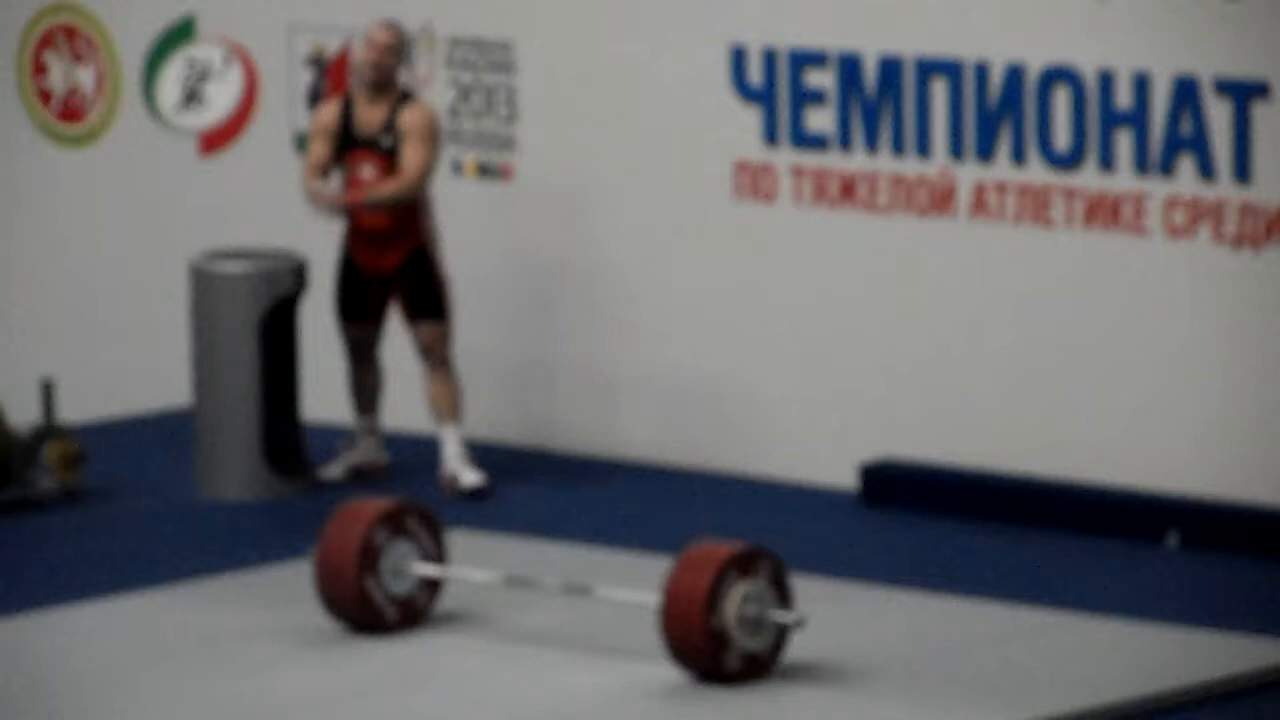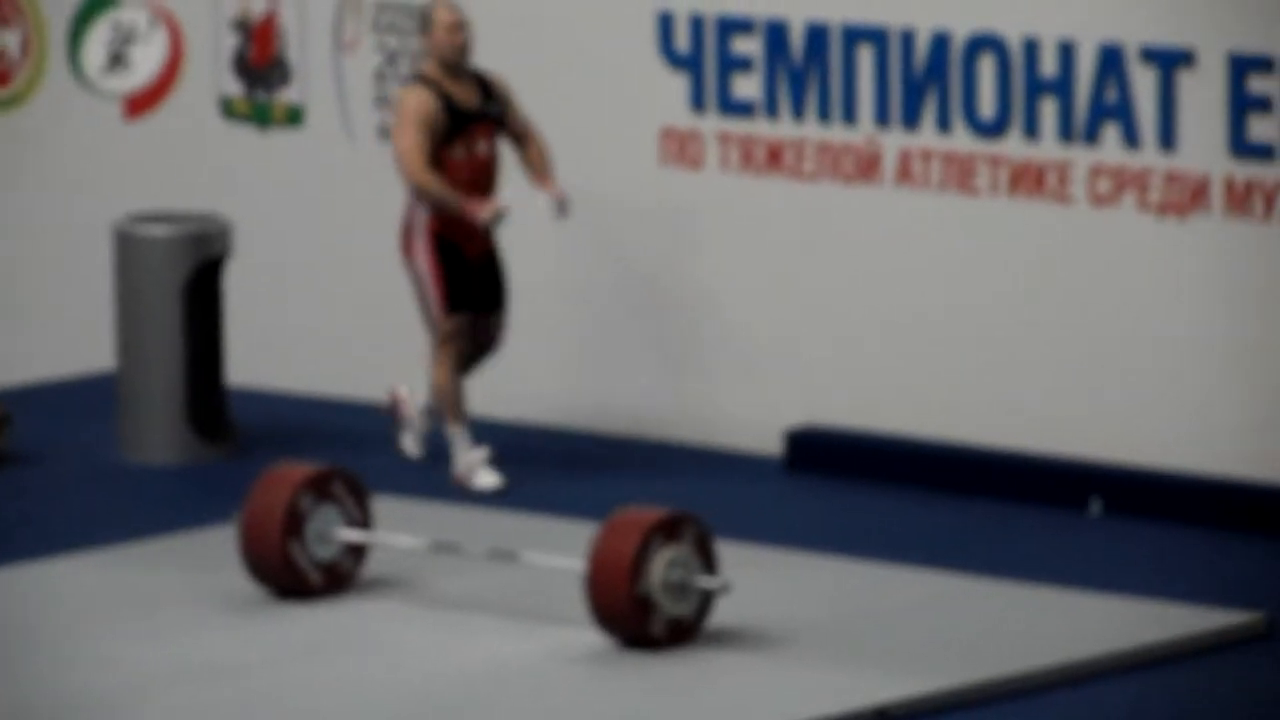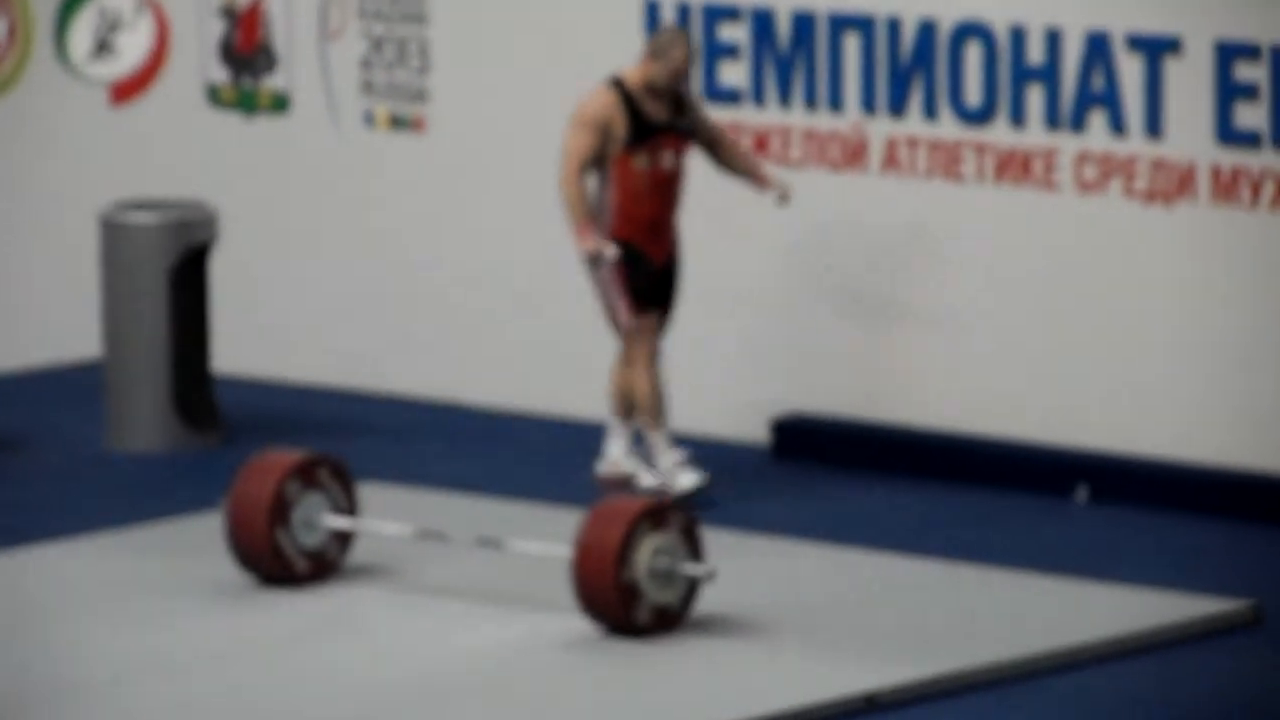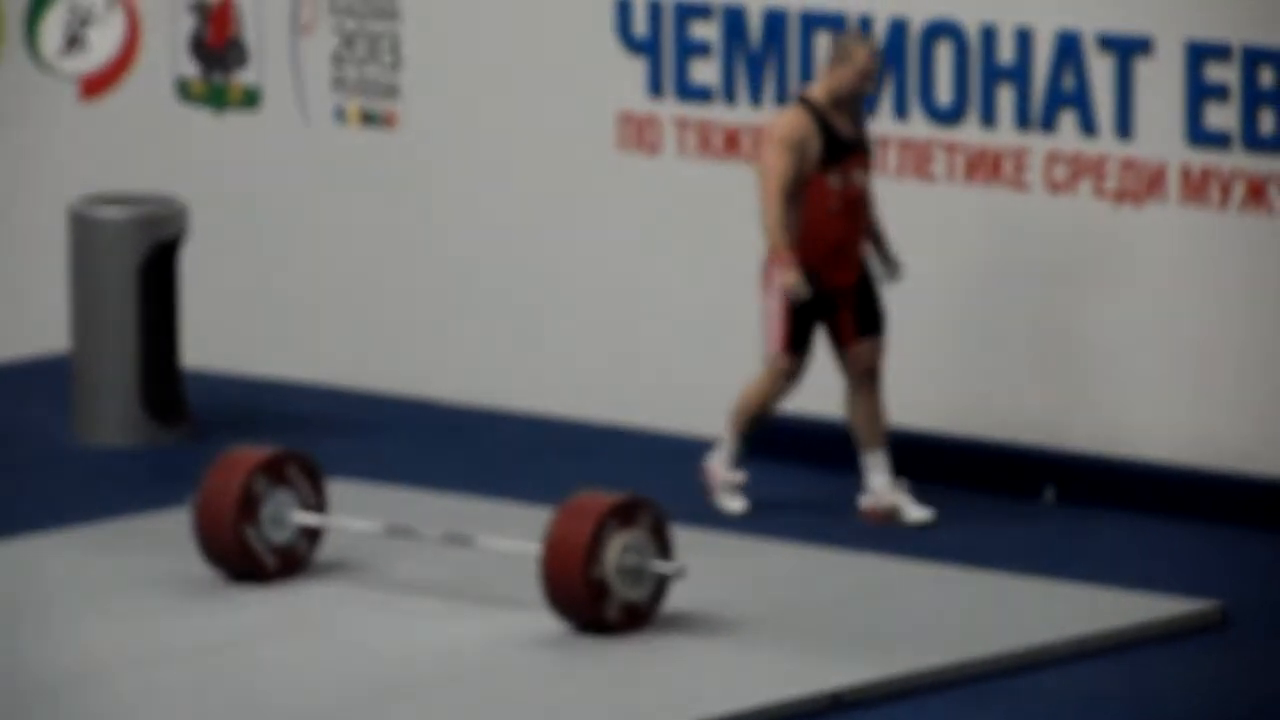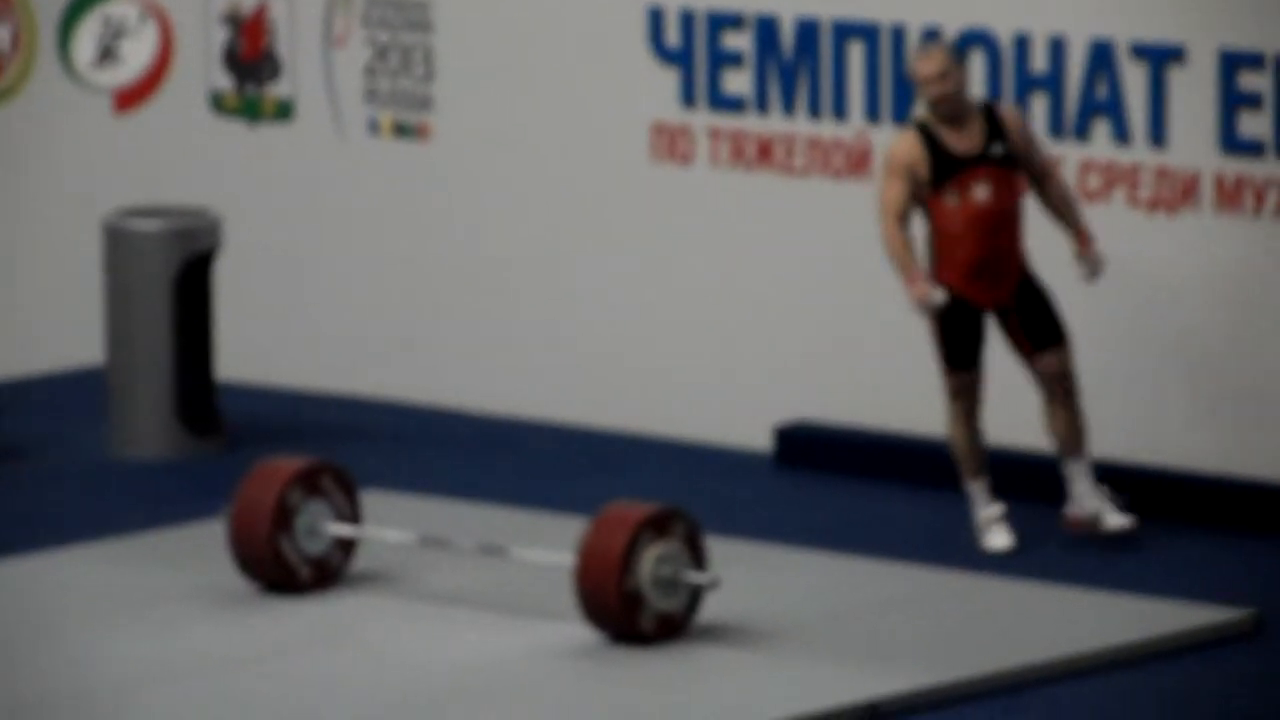
dt=1s
person 1, frame 1
left shoulder: (415, 116)
right shoulder: (330, 114)
left elbow: (410, 183)
right elbow: (312, 175)
left wrist: (350, 200)
right wrist: (321, 194)
left hip: (412, 246)
right hip: (361, 247)
left knee: (434, 349)
right knee: (358, 347)
left ankle: (453, 458)
right ankle: (368, 446)
person 1, frame 2
left shoulder: (490, 86)
right shoulder: (418, 100)
left elbow: (526, 138)
right elbow: (415, 171)
left wrist: (547, 184)
right wrist: (470, 208)
left hip: (474, 233)
right hip: (434, 233)
left knee: (486, 337)
right knee: (449, 338)
left ankle: (415, 404)
right ankle: (464, 454)
person 1, frame 3
left shoulder: (679, 101)
right shoulder: (603, 105)
left elbow: (718, 143)
right elbow: (572, 172)
left wrist: (764, 180)
right wrist: (584, 233)
left hip: (661, 239)
right hip: (616, 242)
left knee: (637, 345)
right knee: (644, 346)
left ankle: (617, 455)
right ankle: (667, 463)
person 1, frame 4
left shoulder: (854, 119)
right shoulder: (794, 124)
right elbow: (774, 198)
left wrist: (883, 248)
right wrist: (785, 265)
left hip: (849, 267)
right hip: (802, 269)
left knee: (867, 371)
right knee: (780, 374)
left ankle: (881, 489)
right ankle: (724, 463)
person 1, frame 5
left shoulder: (1005, 123)
right shoulder: (908, 150)
left elbow: (1045, 179)
right elbow: (893, 221)
left wrist: (1081, 238)
right wrist: (914, 279)
left hip: (1012, 276)
right hip: (952, 286)
left knee: (1058, 377)
right knee: (963, 398)
left ankle: (1084, 499)
right ankle: (985, 512)
